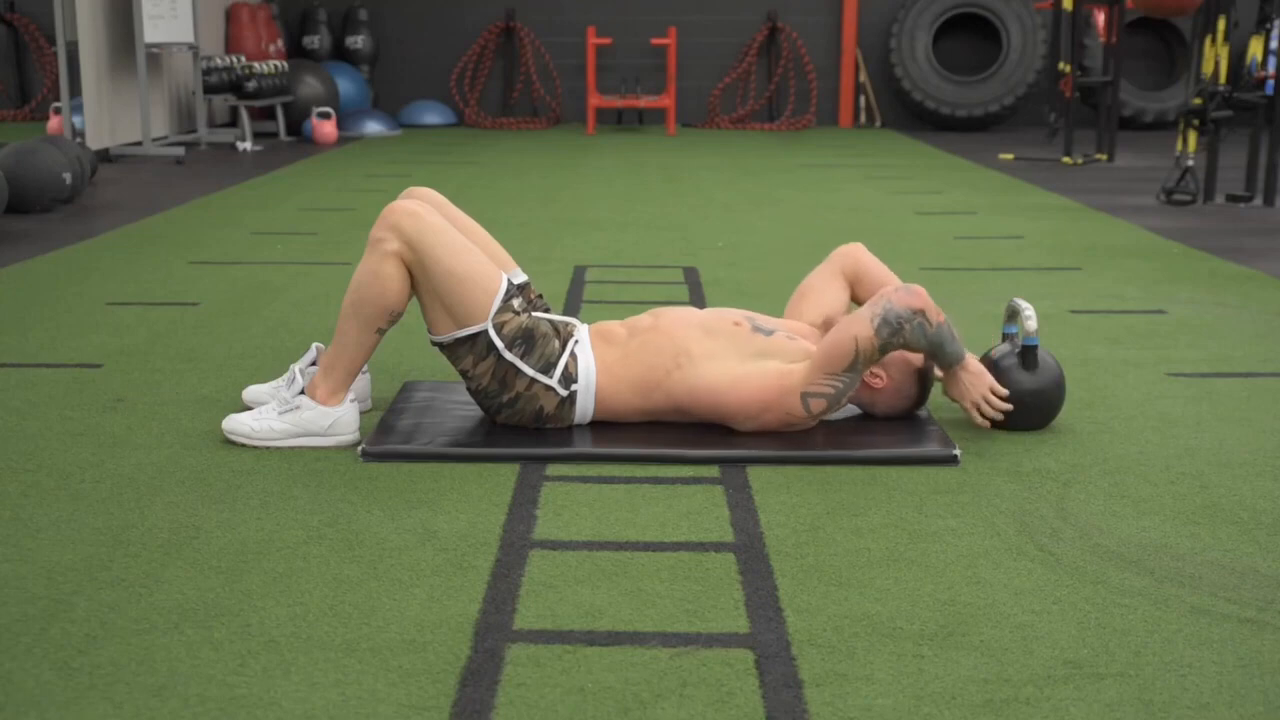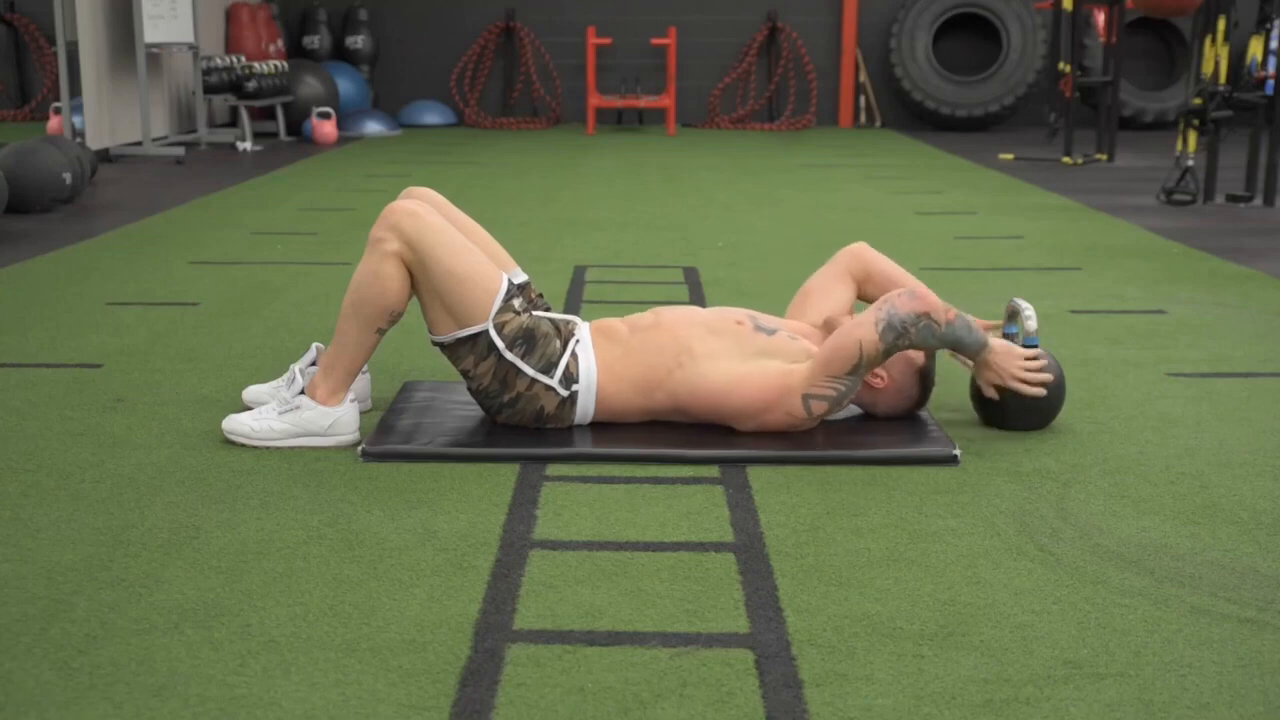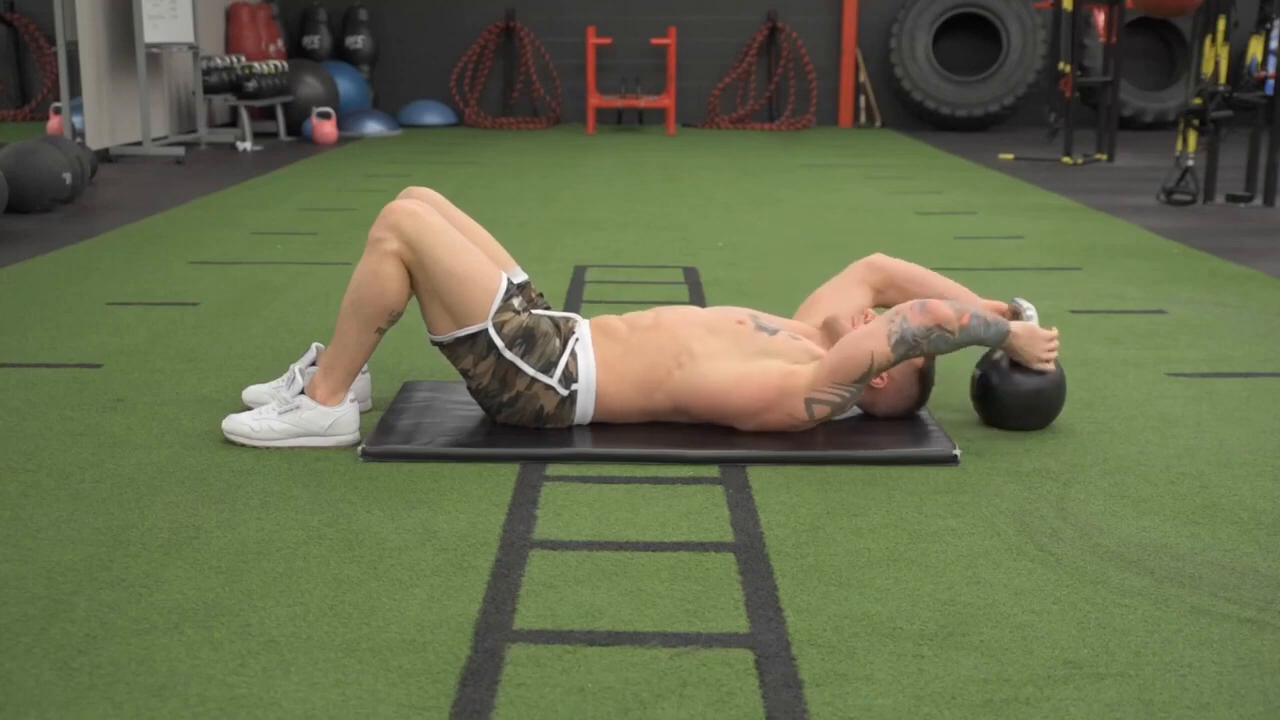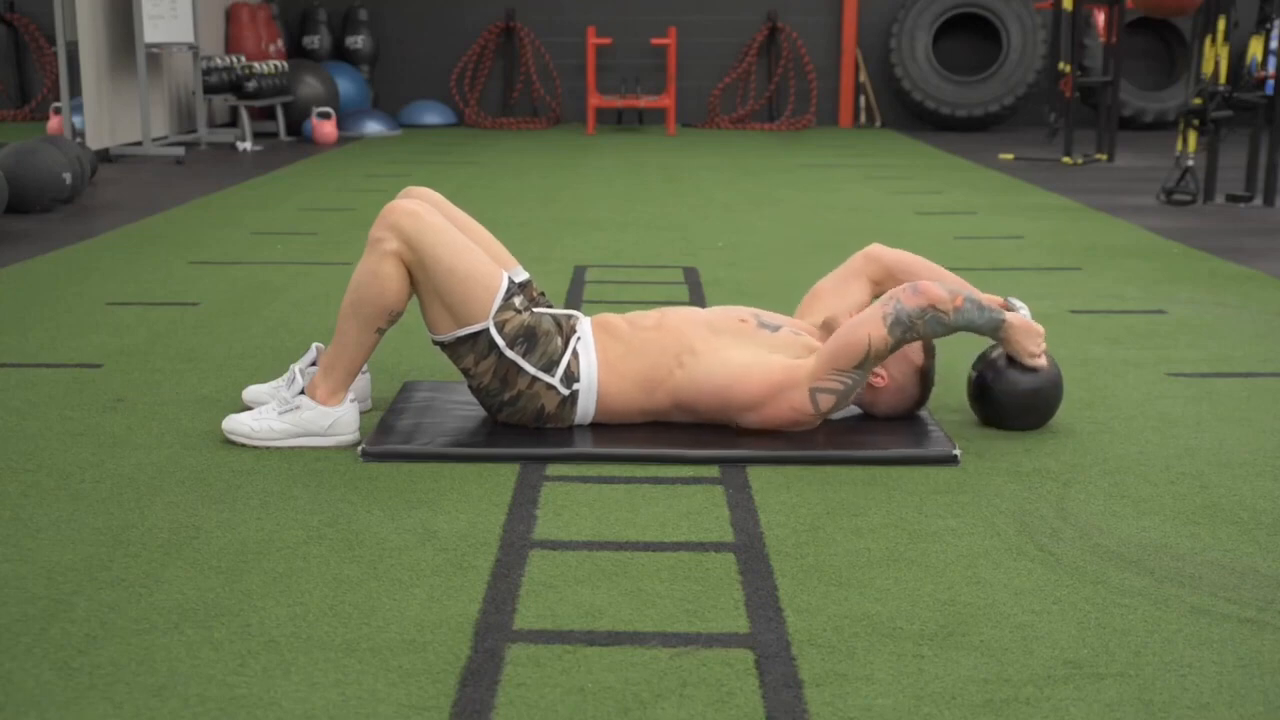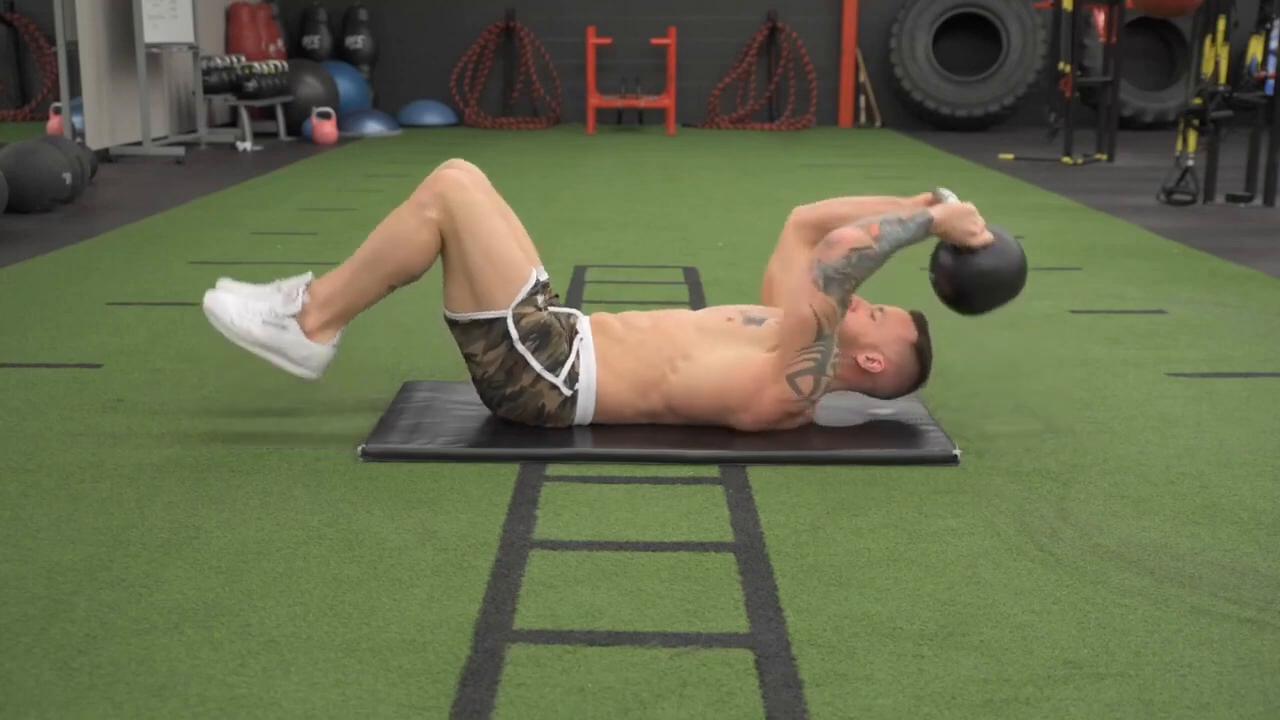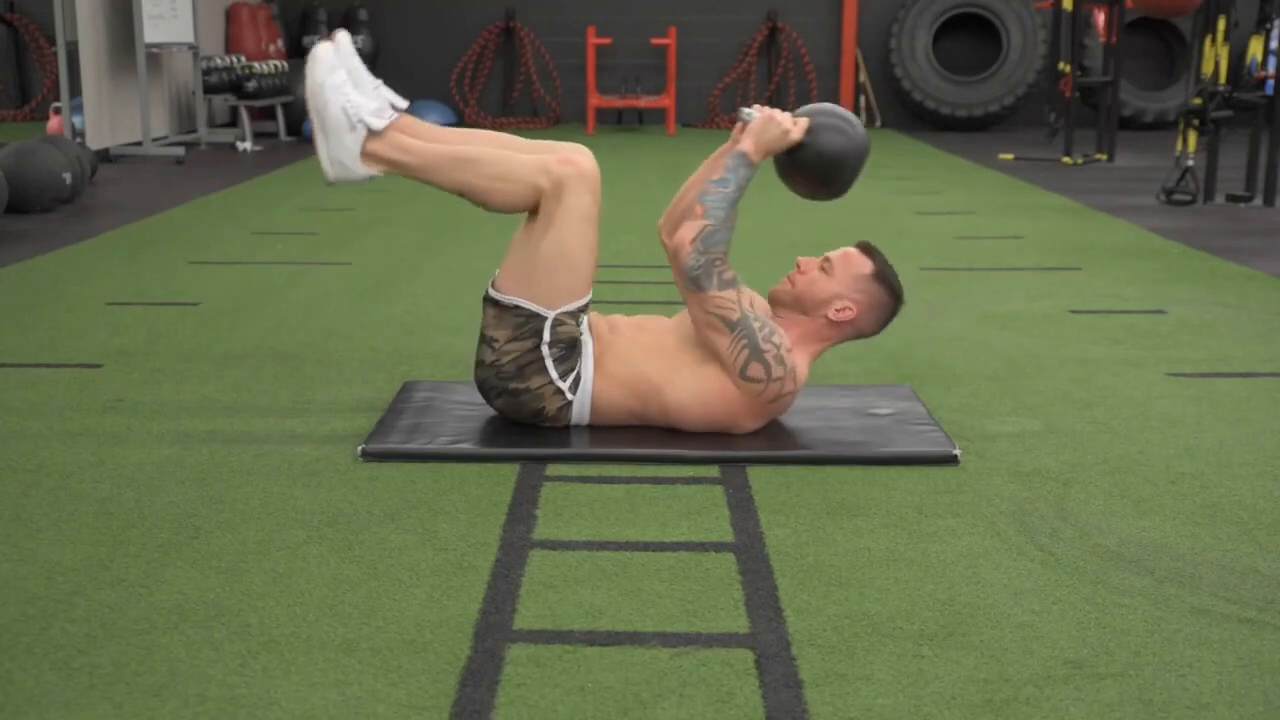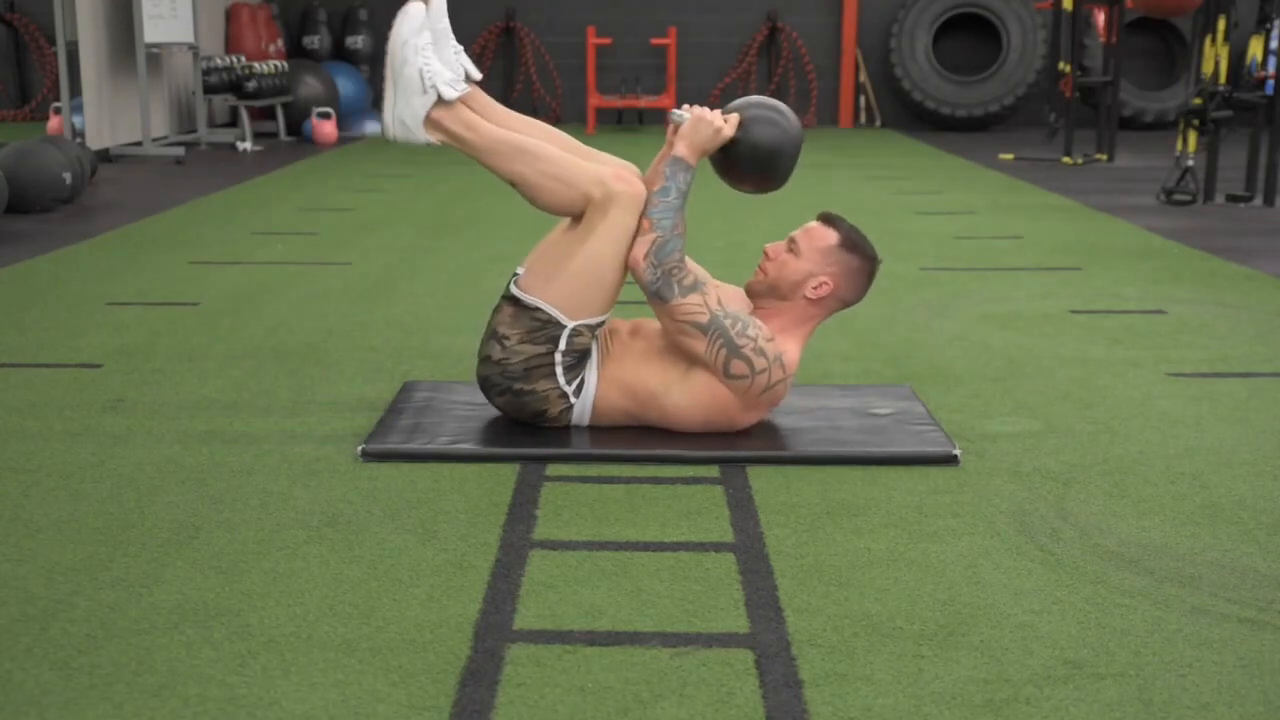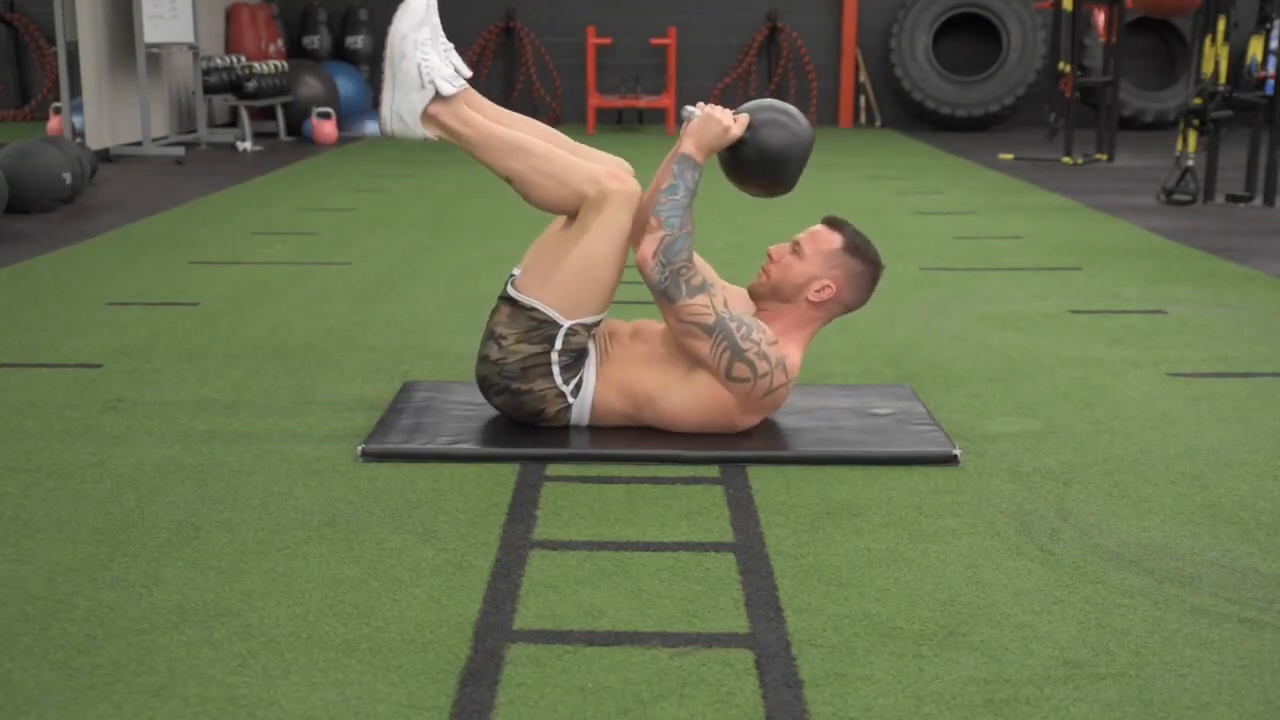
dt=0.4s
person 1, frame 1
left shoulder: (810, 396)
right shoulder: (806, 336)
left elbow: (908, 303)
right elbow: (850, 256)
left wrist: (955, 367)
right wrist: (953, 344)
left hip: (544, 384)
right hip: (556, 341)
left knee: (401, 227)
right knee: (416, 202)
left ankle: (324, 403)
right ankle: (335, 374)
person 1, frame 2
left shoulder: (811, 397)
right shoulder: (810, 335)
left elbow: (913, 307)
right elbow: (858, 256)
left wrist: (982, 350)
right wrist: (970, 327)
left hip: (543, 383)
right hip: (561, 340)
left knee: (401, 225)
right knee: (416, 202)
left ankle: (324, 404)
right ankle: (334, 373)
person 1, frame 3
left shoulder: (815, 396)
right shoulder: (809, 340)
left elbow: (928, 318)
right elbow: (877, 268)
left wrist: (1005, 336)
right wrist: (989, 308)
left hip: (542, 381)
right hip: (558, 338)
left knee: (400, 225)
right knee: (414, 203)
left ankle: (324, 402)
right ankle: (338, 372)
person 1, frame 4
left shoulder: (811, 395)
right shoulder: (813, 337)
left elbow: (920, 299)
right elbow: (876, 259)
left wrist: (999, 322)
right wrist: (995, 303)
left hip: (542, 378)
right hip: (556, 336)
left knee: (400, 225)
right knee: (415, 201)
left ankle: (324, 403)
right ankle: (335, 372)
person 1, frame 5
left shoulder: (793, 389)
right shoulder: (787, 338)
left elbow: (842, 251)
right elbow: (805, 222)
left wrist: (931, 219)
right wrist: (924, 204)
left hip: (541, 374)
right hip: (558, 339)
left knee: (456, 184)
right knee: (453, 188)
left ankle: (310, 327)
right ankle: (313, 306)
person 1, frame 6
left shoulder: (772, 371)
right shoulder: (764, 333)
left elbow: (692, 252)
right elbow: (674, 228)
left wrist: (750, 151)
right wrist: (746, 143)
left hip: (536, 378)
right hip: (552, 360)
left knee: (571, 172)
right knee: (563, 173)
left ankle: (369, 144)
right ankle: (381, 131)
person 1, frame 7
left shoulder: (761, 364)
right shoulder: (746, 316)
left elbow: (648, 261)
right elbow: (644, 233)
left wrist: (685, 154)
right wrist: (677, 147)
left hip: (535, 374)
right hip: (546, 365)
left knee: (616, 191)
right knee: (620, 189)
left ankle: (435, 113)
right ankle: (452, 96)
person 1, frame 8
left shoulder: (763, 367)
right shoulder: (750, 317)
left elbow: (655, 259)
right elbow: (657, 229)
left wrist: (692, 151)
right wrist: (694, 146)
left hip: (534, 373)
right hip: (546, 362)
left knee: (611, 191)
right knee: (615, 181)
left ankle: (433, 106)
right ankle: (442, 93)
